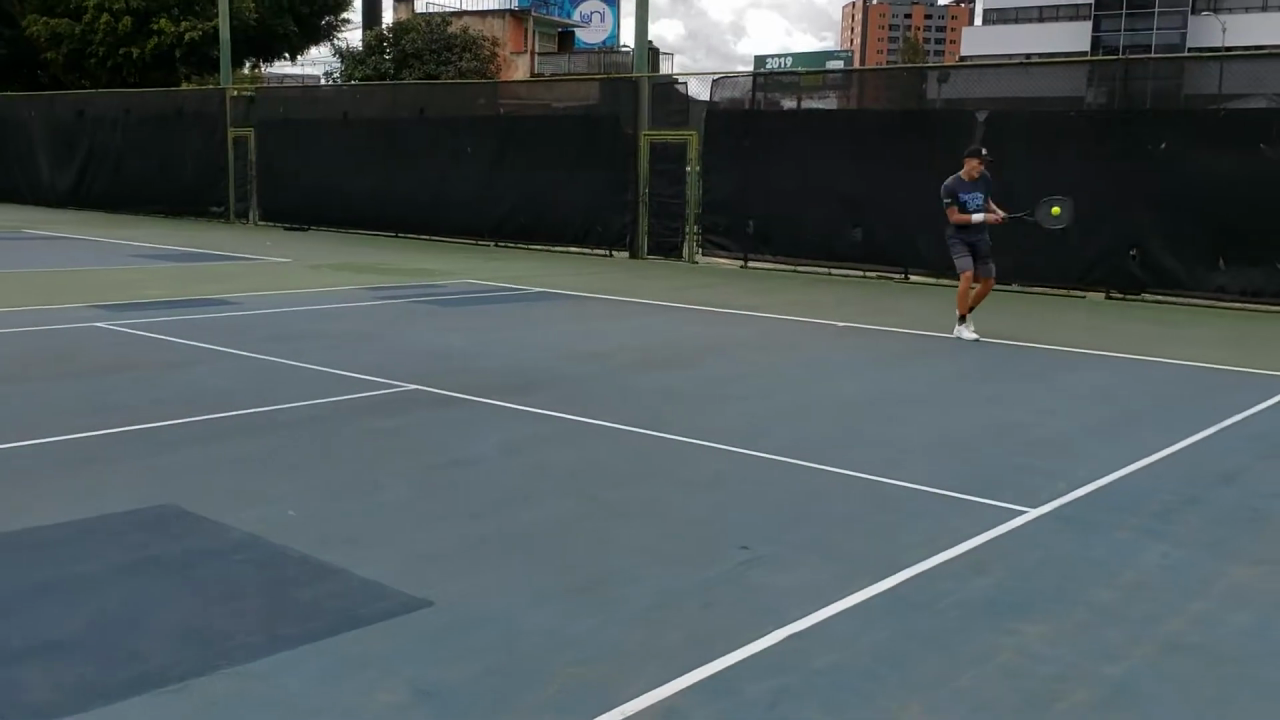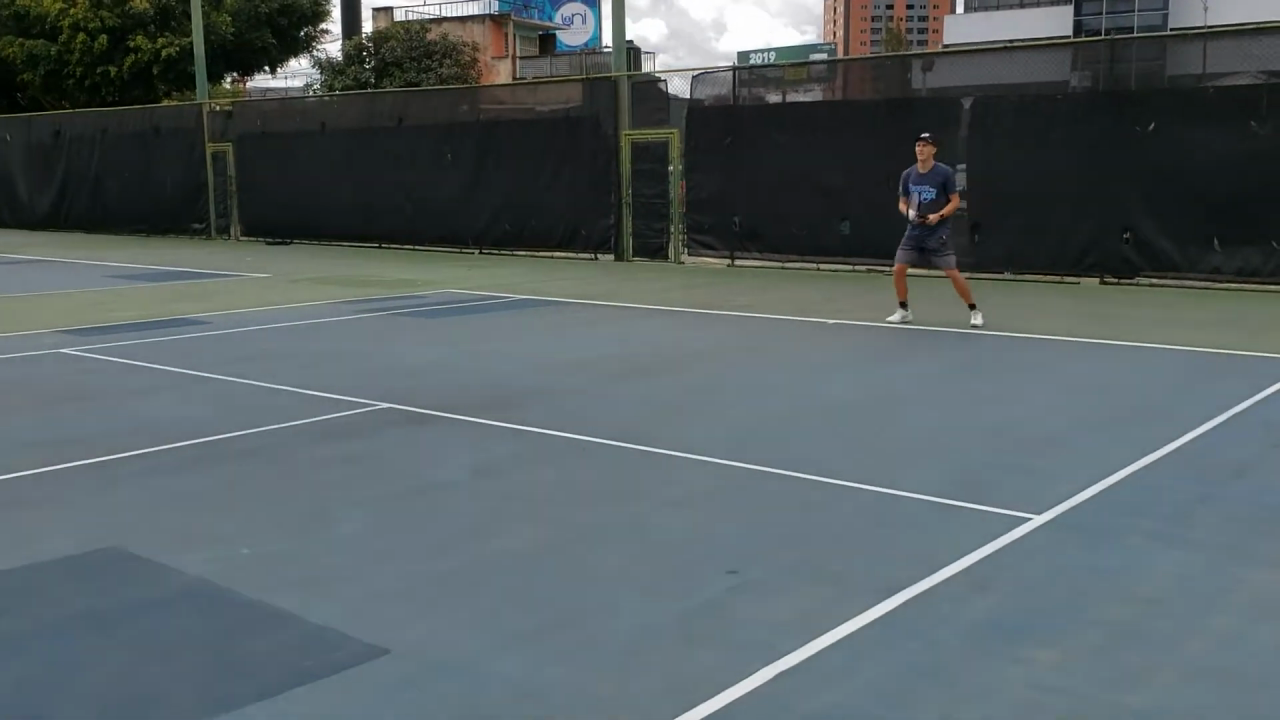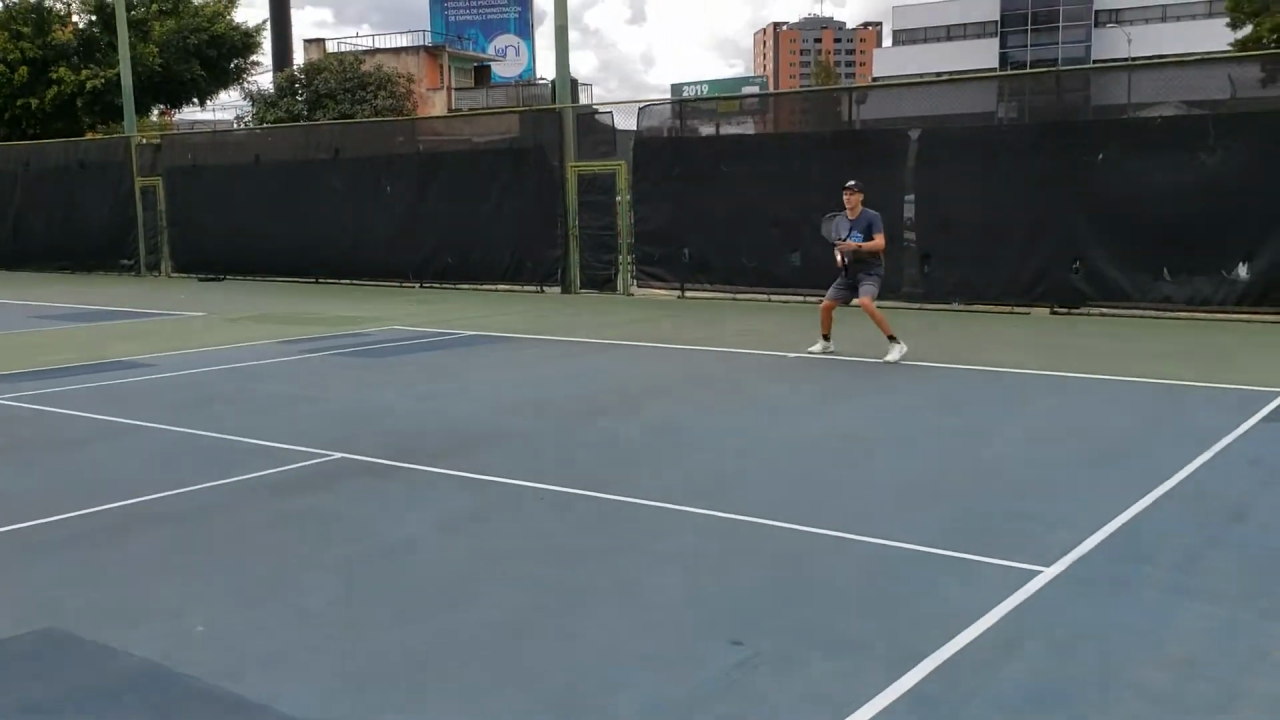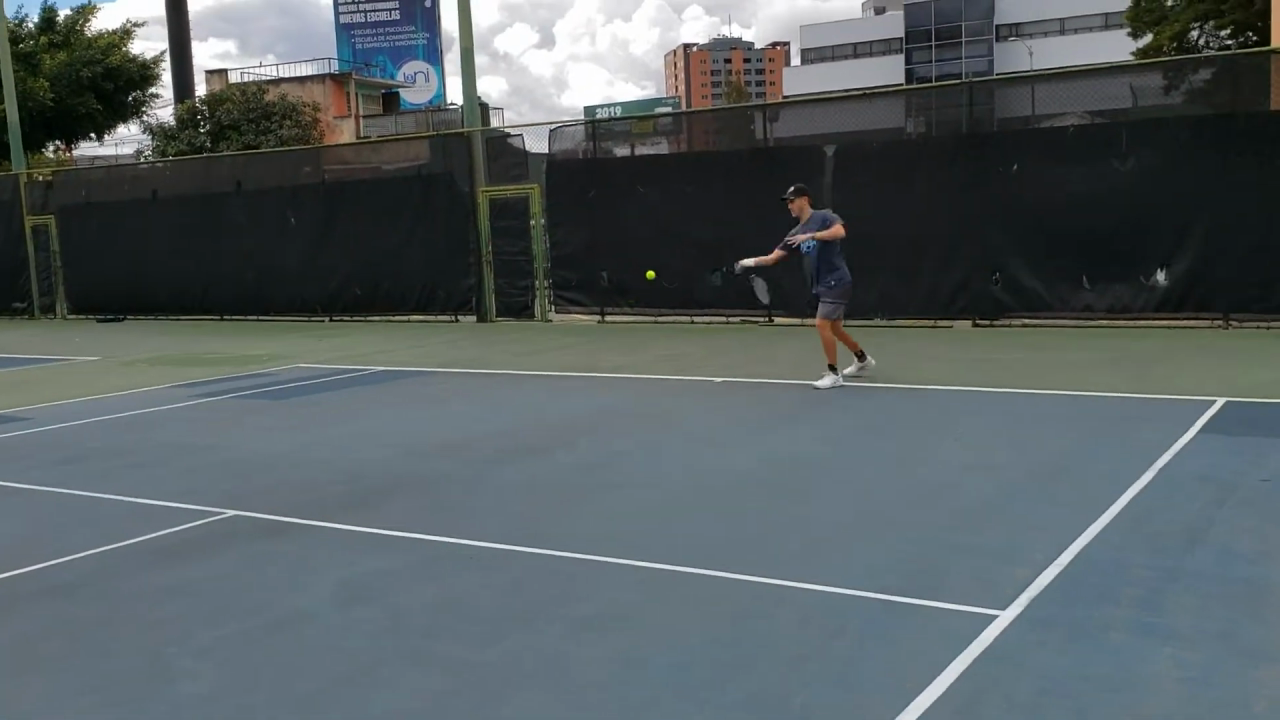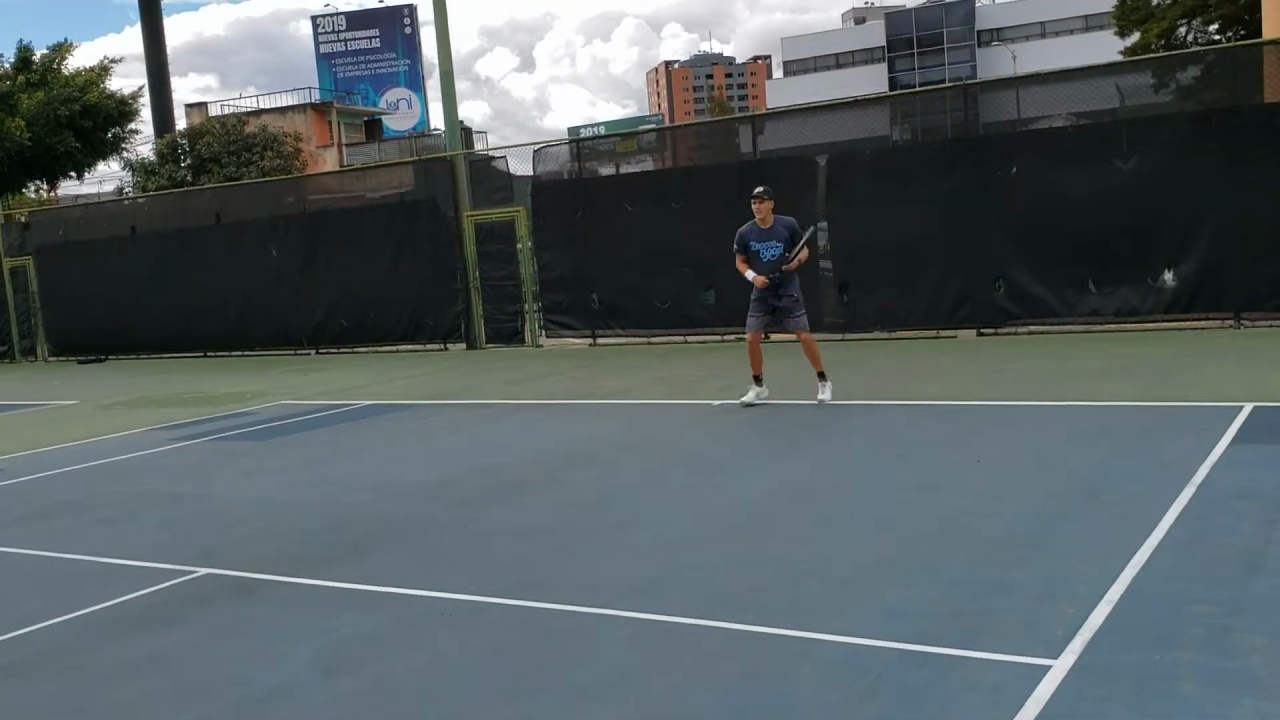
dt=1s
person 1, frame 1
left shoulder: (985, 178)
right shoulder: (950, 186)
right elbow: (954, 218)
left wrist: (996, 211)
right wrist: (983, 217)
left hip: (980, 238)
right hip: (959, 239)
left knee: (988, 282)
right knee: (967, 277)
left ankle: (965, 311)
right ankle: (961, 325)
person 1, frame 2
left shoulder: (945, 173)
right shoulder: (907, 175)
left elbow: (955, 201)
right elbow: (902, 204)
left wrist: (939, 215)
right wrist: (910, 214)
left hip: (938, 233)
right hip: (915, 232)
left knee: (952, 274)
right knee: (898, 270)
left ankle: (975, 311)
right ankle: (904, 311)
person 1, frame 3
left shoulder: (872, 217)
right shoulder: (838, 221)
left elbow: (880, 244)
left wrist: (856, 246)
right wrist: (840, 256)
left hip: (870, 272)
right hip: (849, 273)
left knee: (866, 304)
right knee: (825, 306)
left ankle: (896, 344)
right ankle: (825, 342)
person 1, frame 4
left shoulder: (824, 216)
right shoulder: (796, 233)
left elbow: (840, 233)
right elbow: (774, 257)
left wrist: (811, 235)
right wrist: (750, 262)
left hip: (837, 281)
right hip: (823, 284)
left knee: (822, 325)
right knee: (834, 328)
left ankle: (833, 374)
right ankle: (862, 360)
person 1, frame 5
left shoulder: (789, 224)
right shoulder: (744, 233)
left elbow: (803, 249)
right elbow: (740, 263)
left wrist: (798, 260)
right wrist: (752, 276)
left hip: (788, 292)
right hip: (761, 295)
left knee: (805, 338)
right knee: (752, 339)
left ankle: (823, 382)
right ankle: (758, 387)
